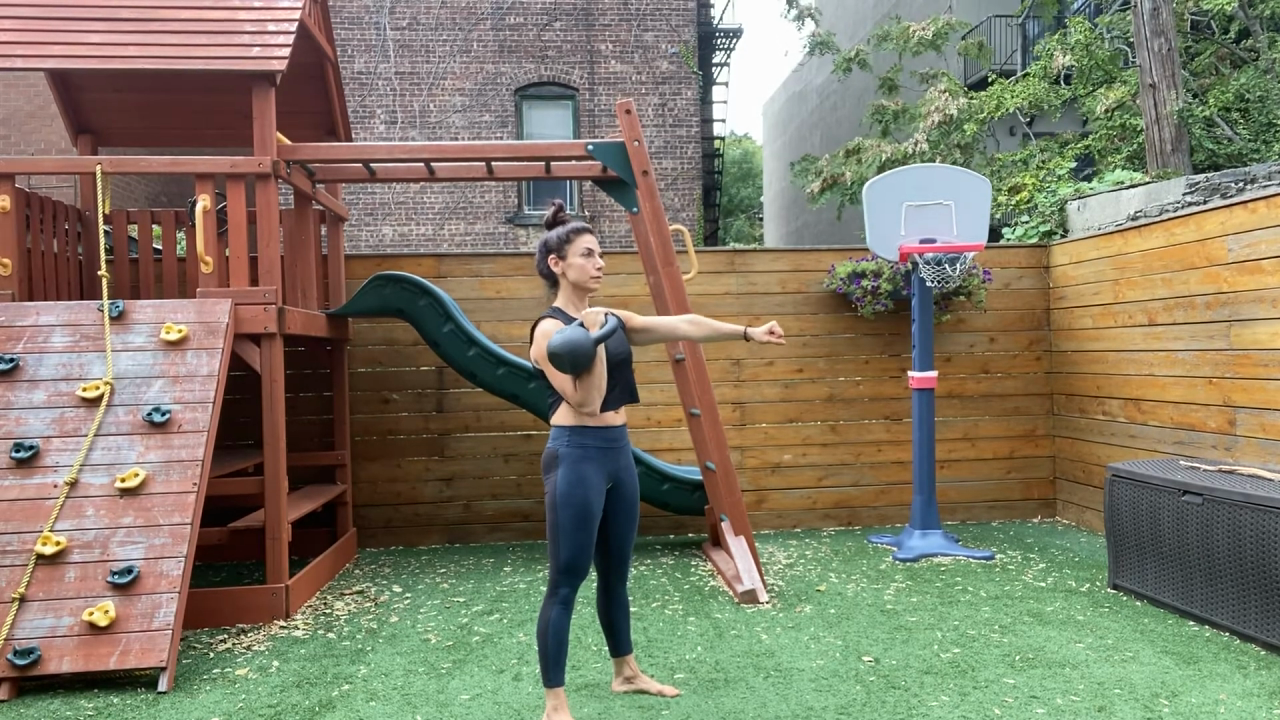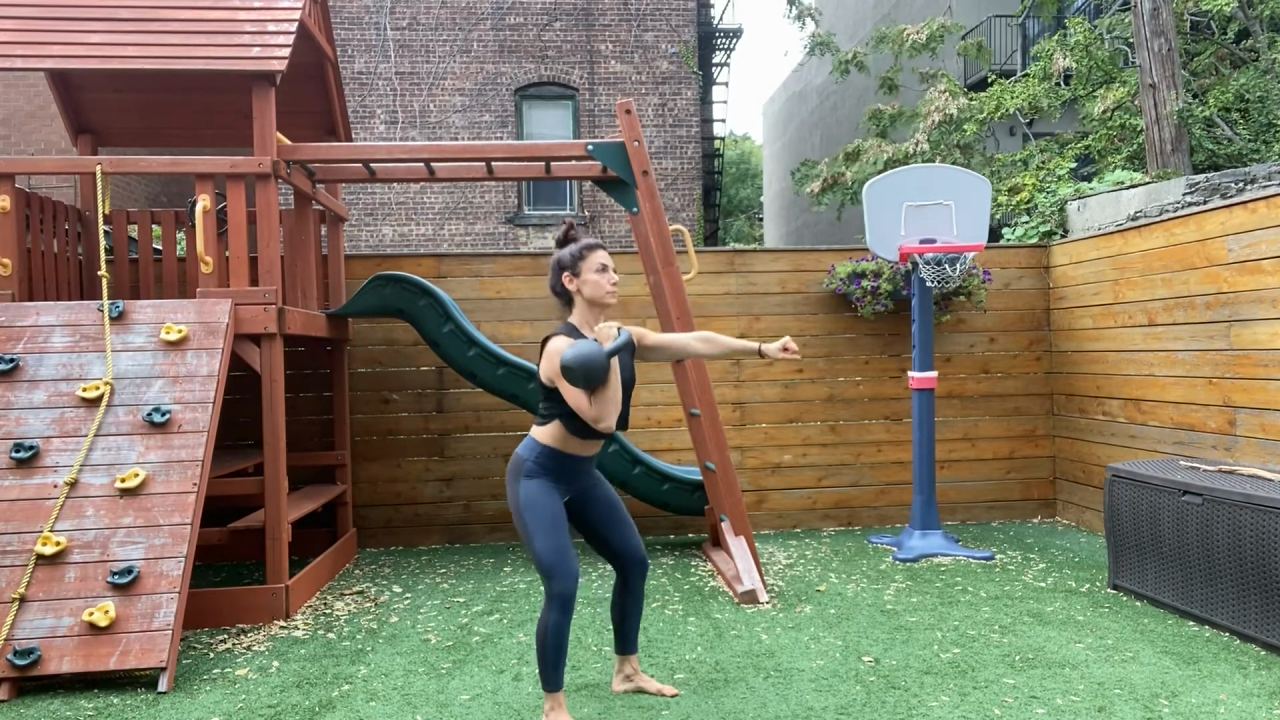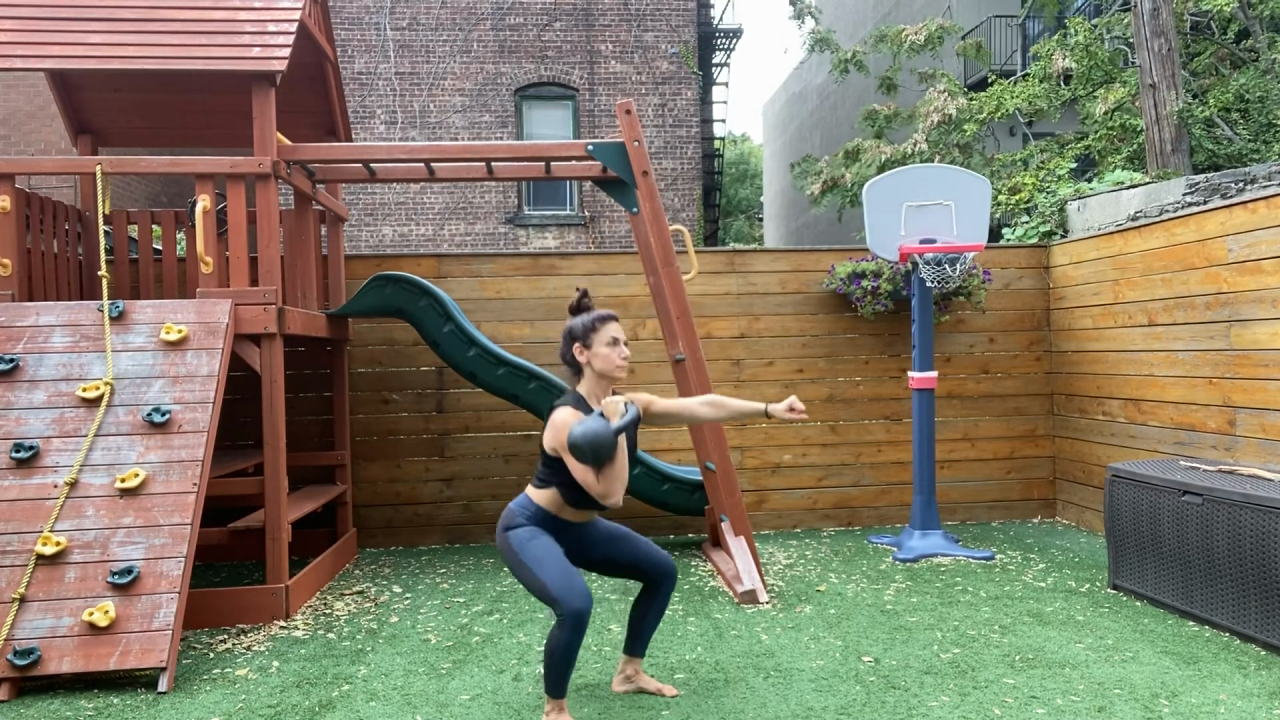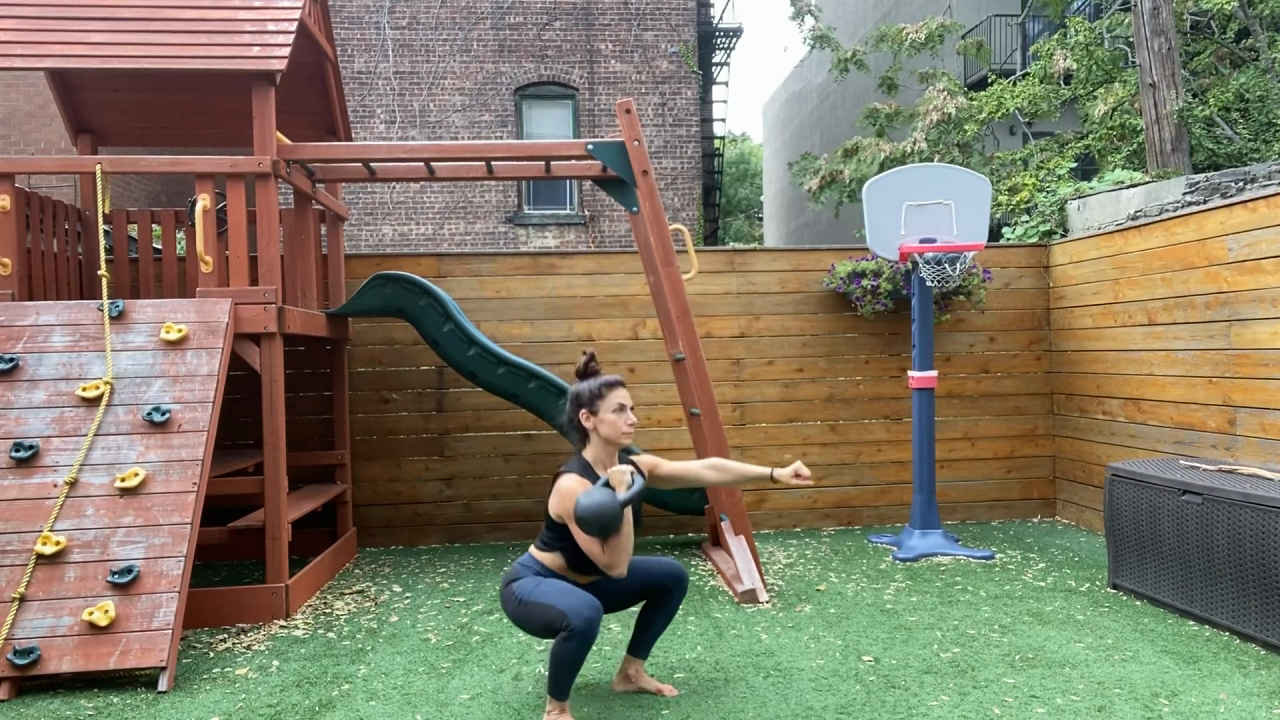
dt=0.4s
person 1, frame 1
left shoulder: (611, 319)
right shoulder: (549, 330)
left elbow: (683, 326)
right elbow: (587, 403)
left wrist: (747, 333)
right wrist: (593, 338)
left hip: (617, 453)
right hip: (576, 456)
left knee: (616, 574)
right knee: (566, 582)
left ankle: (626, 671)
person 1, frame 2
left shoulder: (621, 336)
right shoulder: (561, 346)
left elbow: (694, 342)
right elbow: (602, 419)
left wrist: (761, 348)
right wrist: (606, 354)
left hip: (582, 473)
right hip: (540, 473)
left knee: (633, 562)
right knee: (562, 585)
left ankle: (627, 670)
person 1, frame 3
left shoulder: (628, 404)
right shoulder: (566, 418)
left elbow: (703, 406)
right elbow: (610, 494)
left wrist: (769, 409)
right wrist: (615, 429)
left hip: (578, 526)
right hip: (529, 527)
left knee: (661, 570)
right knee: (575, 604)
left ankle: (629, 671)
person 1, frame 4
left shoulder: (633, 467)
right shoulder: (572, 485)
left elbow: (708, 469)
right elbow: (616, 566)
left wrist: (775, 473)
right wrist: (621, 497)
right hip: (530, 583)
left knee: (672, 576)
right knee: (584, 614)
left ankle: (630, 671)
